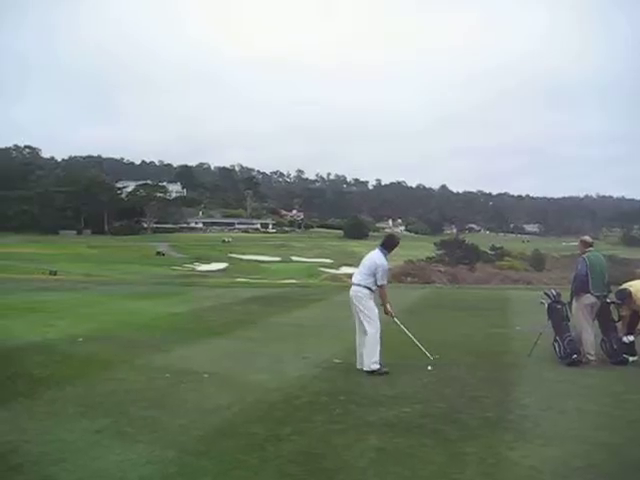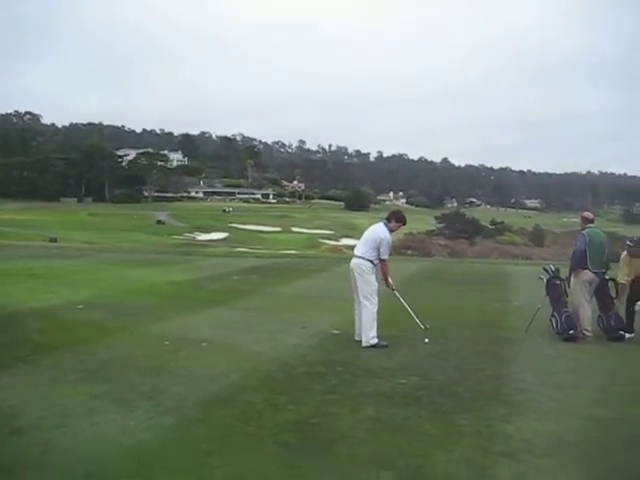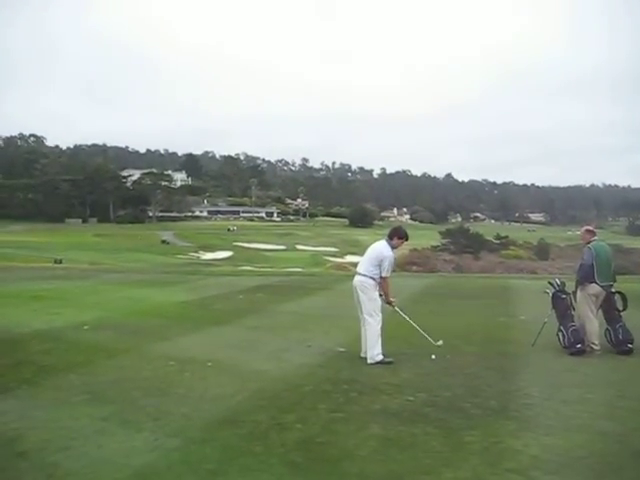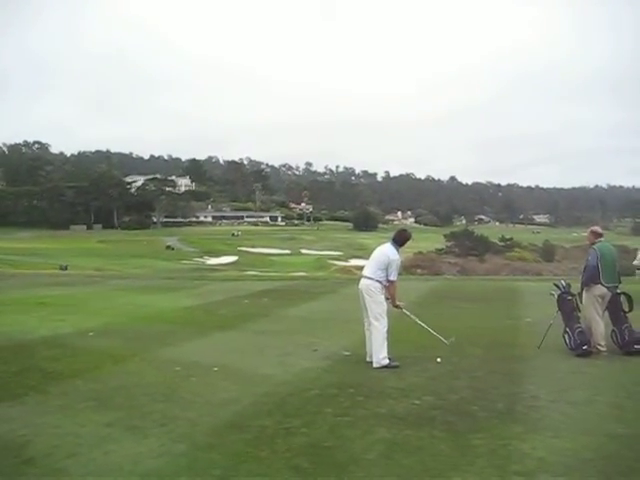
dt=1s
person 1, frame 1
left shoulder: (374, 254)
right shoulder: (382, 262)
right elbow: (382, 287)
left wrist: (386, 303)
right wrist: (386, 307)
left hip: (357, 291)
right hip: (363, 294)
left knee: (362, 329)
right knee: (373, 329)
left ankle: (363, 362)
right ankle: (372, 365)
person 1, frame 2
left shoulder: (377, 227)
right shoulder: (386, 236)
right elbow: (383, 262)
left wrist: (387, 276)
right wrist: (387, 280)
left hip: (357, 262)
right hip: (364, 266)
left knee: (361, 302)
right knee: (370, 303)
left ankle: (361, 334)
right ankle: (369, 340)
person 1, frame 3
left shoulder: (379, 244)
right shoulder: (388, 254)
right elbow: (384, 279)
left wrist: (381, 292)
right wrist: (387, 298)
left hip: (359, 280)
right hip: (367, 283)
left knee: (366, 319)
right knee: (374, 320)
left ankle: (366, 351)
right ankle: (374, 356)
person 1, frame 4
left shoulder: (384, 247)
right shoulder: (395, 257)
right elbow: (392, 282)
left wrist: (387, 294)
right wrist: (394, 301)
left hip: (365, 283)
right hip: (373, 287)
left knee: (370, 322)
right knee: (379, 323)
left ankle: (372, 355)
right ankle: (380, 360)
person 2, frame 1
left shoulder: (584, 258)
right shoulder: (601, 258)
left elbow: (580, 277)
right elbow: (605, 278)
left wrist: (574, 293)
right wrist: (604, 294)
left hip: (584, 296)
right hip: (598, 297)
left knee: (584, 327)
right knee: (588, 326)
left ankle: (589, 356)
right ankle: (588, 352)
person 2, frame 2
left shoulder: (584, 235)
right shoulder: (602, 235)
left elbow: (578, 254)
right elbow: (605, 255)
left wrist: (572, 269)
right wrist: (604, 271)
left hip: (583, 273)
right hip: (597, 274)
left knee: (581, 303)
right knee: (586, 302)
left ankle: (586, 332)
right ankle: (585, 328)
person 2, frame 3
left shoulder: (590, 248)
right shoulder: (607, 248)
left elbow: (585, 266)
right elbow: (611, 267)
left wrist: (579, 281)
right wrist: (610, 283)
left hip: (589, 286)
right hip: (603, 287)
left knee: (588, 316)
right knee: (591, 315)
left ankle: (594, 345)
right ankle: (591, 341)
person 2, frame 4
left shoulder: (595, 249)
right shoulder: (612, 249)
left elbow: (590, 268)
right elbow: (616, 269)
left wrist: (584, 284)
right wrist: (616, 284)
left hip: (595, 287)
right hip: (609, 288)
left knee: (594, 318)
right knee: (597, 317)
left ankle: (600, 347)
right ankle: (595, 342)
